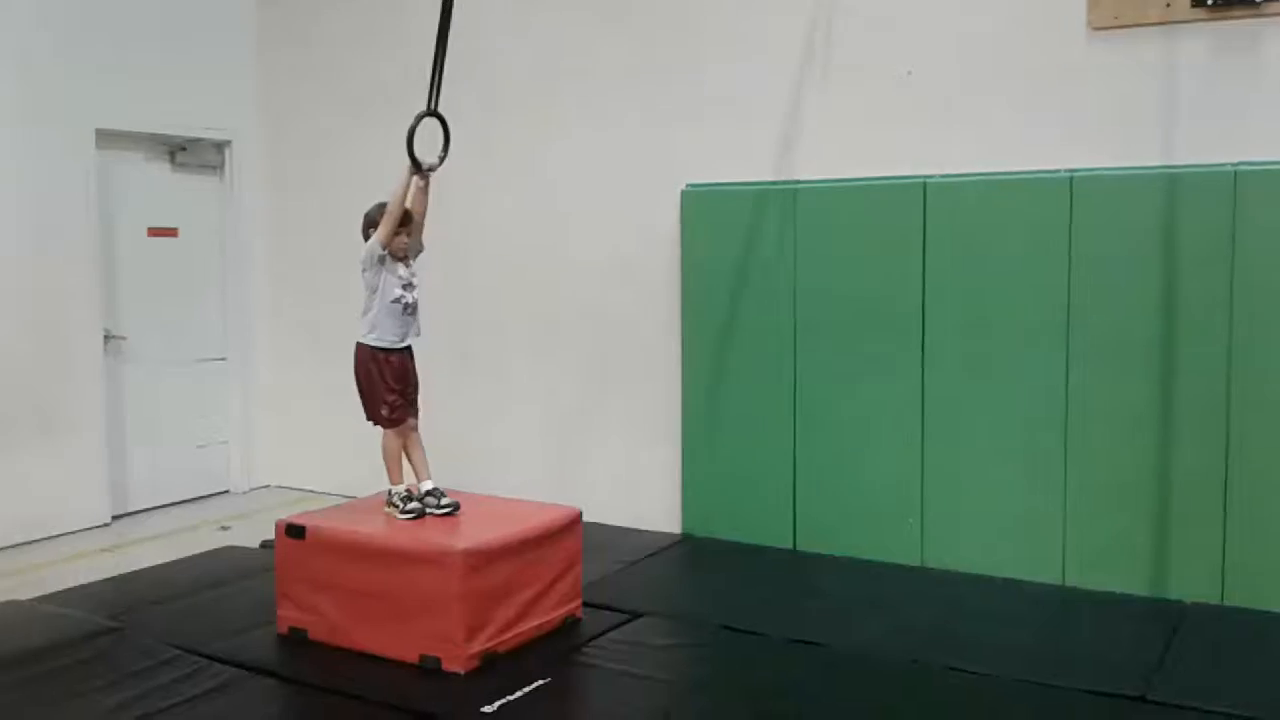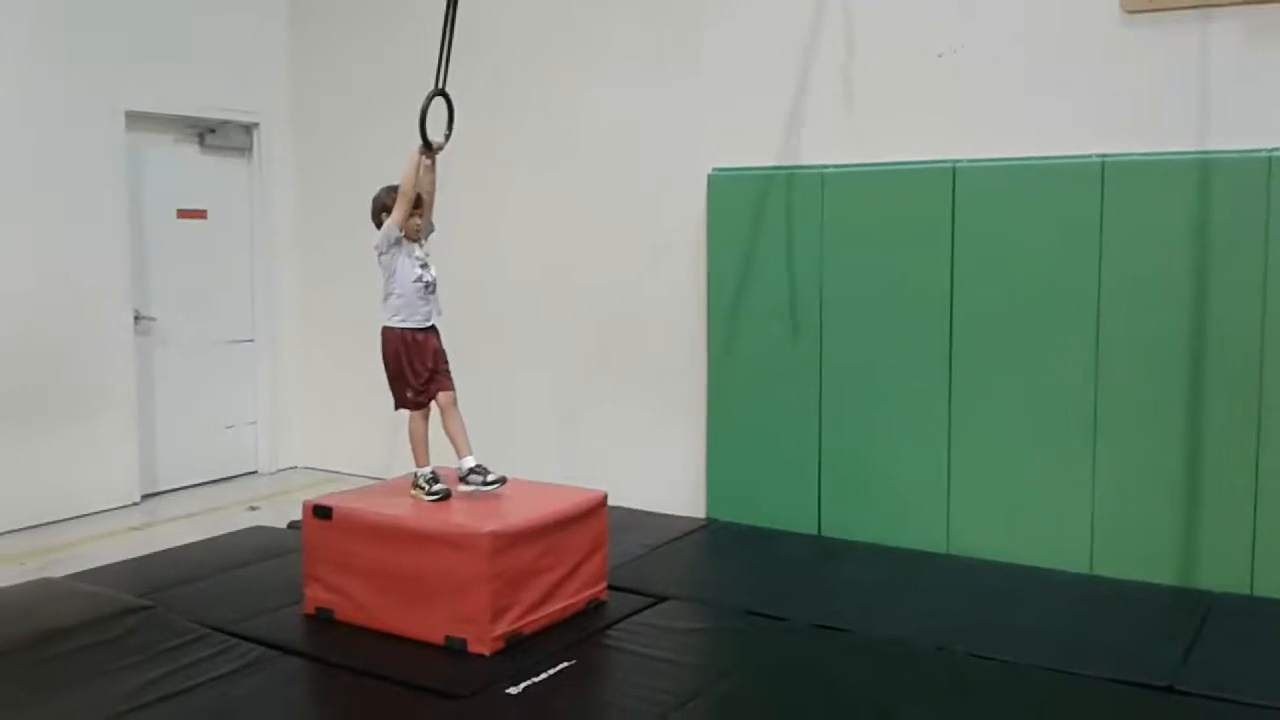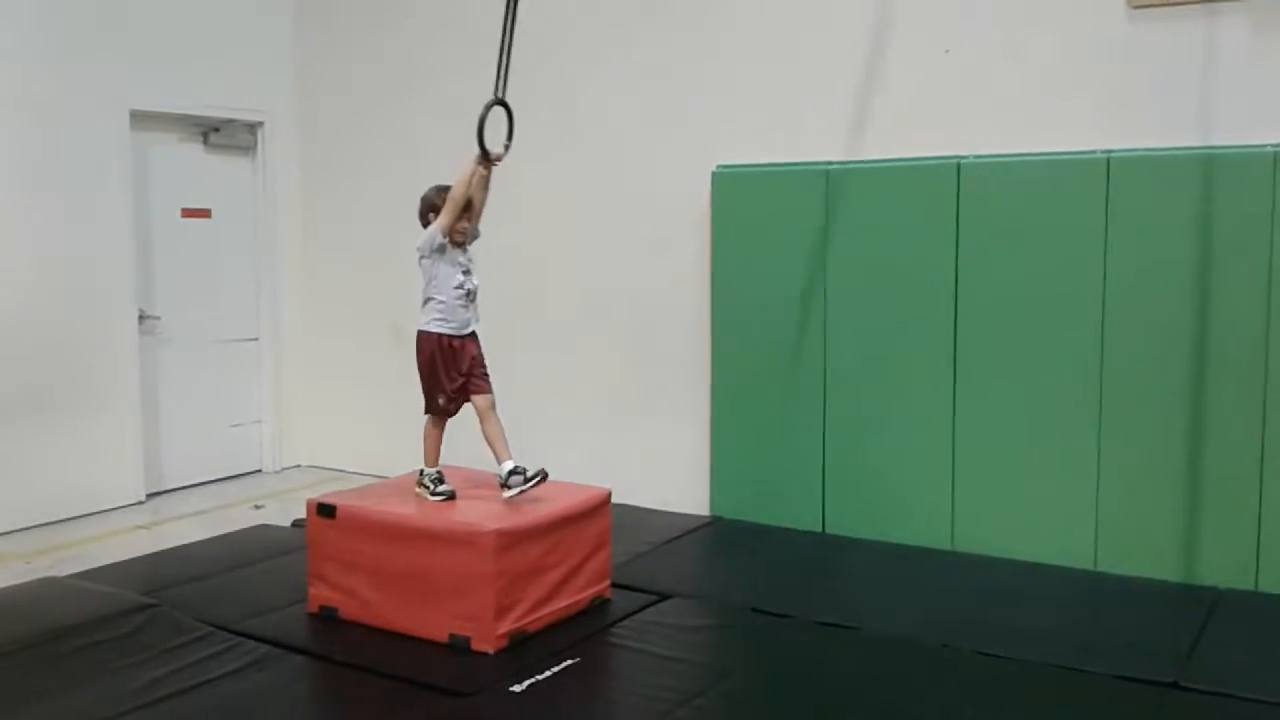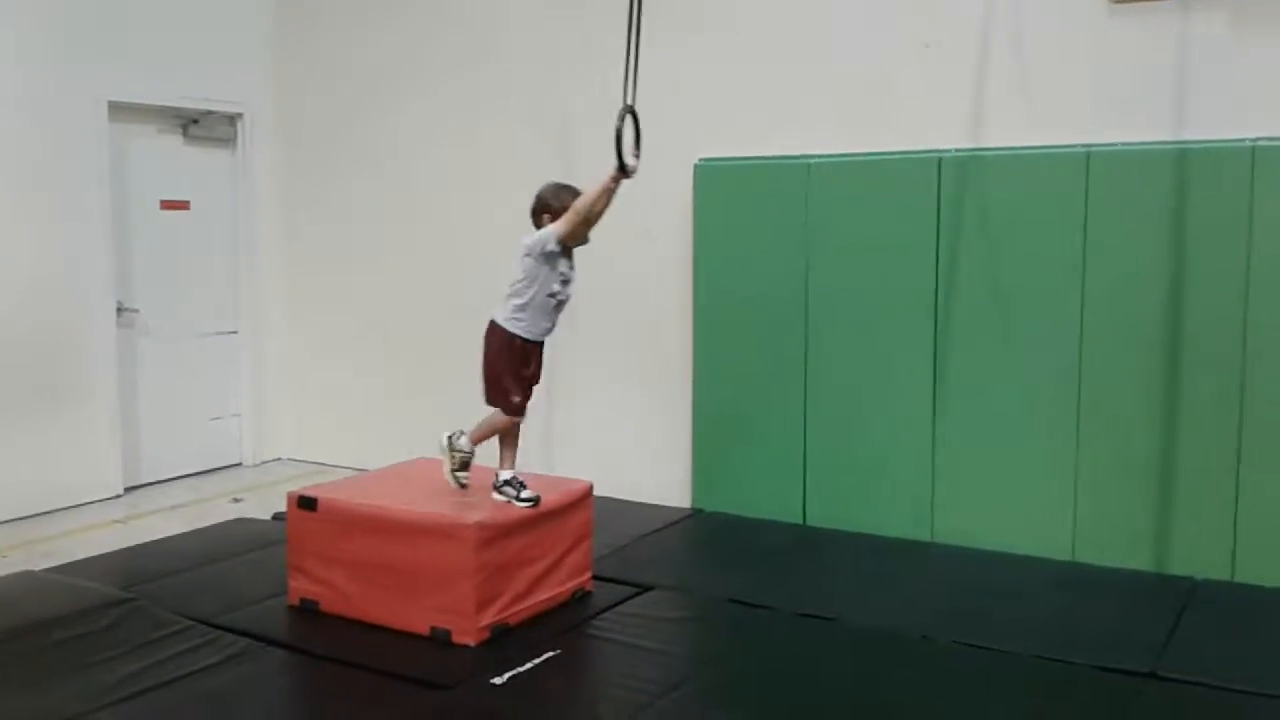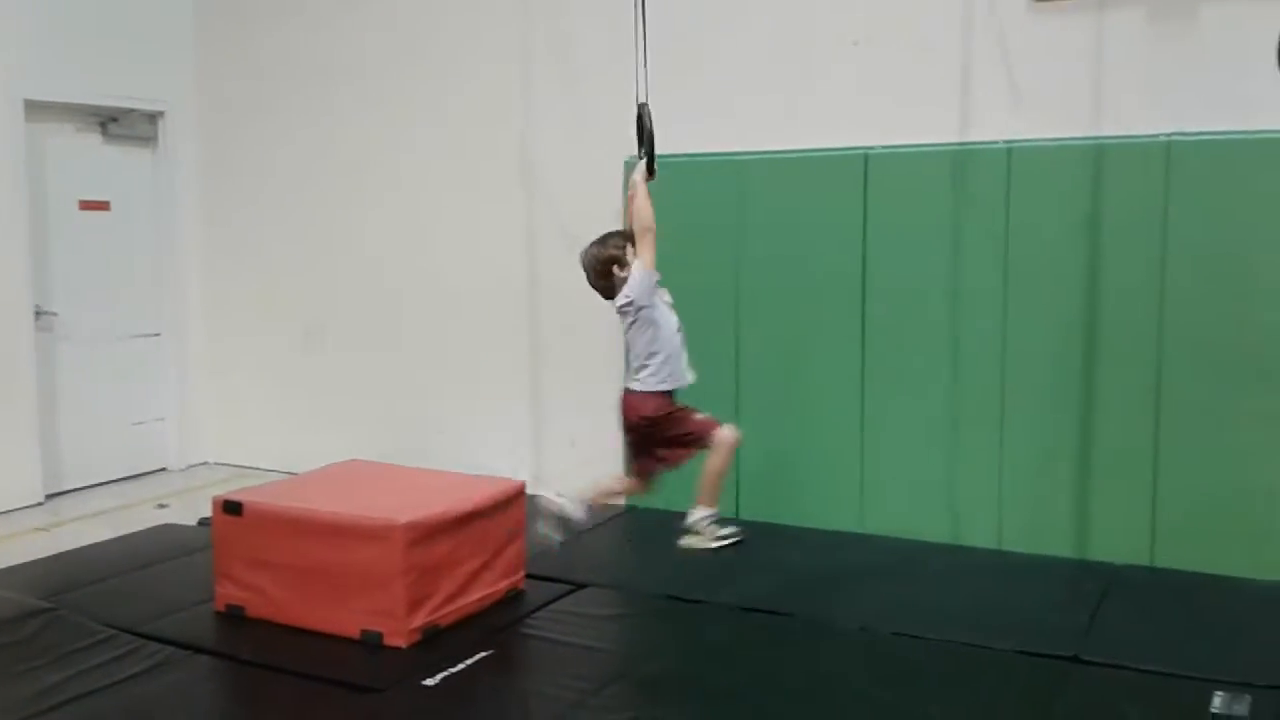
dt=0.5s
person 1, frame 1
left shoulder: (407, 260)
right shoulder: (373, 261)
left elbow: (418, 218)
right elbow: (391, 215)
left wrist: (423, 181)
right wrist: (407, 175)
left hip: (402, 352)
right hip: (375, 353)
left knee: (410, 425)
right knee: (394, 425)
left ankle: (427, 490)
right ankle: (397, 494)
person 1, frame 2
left shoulder: (419, 241)
right shoulder: (388, 244)
left elbow: (426, 197)
right elbow: (404, 196)
left wrist: (430, 160)
right wrist: (417, 154)
left hip: (428, 333)
right hip: (401, 335)
left knee: (448, 400)
right knee: (419, 406)
left ankle: (469, 468)
right ankle: (423, 476)
person 1, frame 3
left shoulder: (463, 245)
right shoulder: (431, 246)
left elbow: (476, 205)
right elbow: (455, 201)
left wrist: (486, 169)
right wrist: (475, 165)
left hip: (466, 339)
right hip: (436, 339)
left knee: (486, 404)
right knee: (440, 411)
left ankle: (509, 473)
right ankle: (429, 475)
person 1, frame 4
left shoulder: (565, 250)
right shoulder: (538, 245)
left elbow: (591, 216)
right elbow: (576, 213)
left wrist: (614, 183)
right wrist: (608, 181)
left hip: (533, 341)
right hip: (507, 336)
left knee: (516, 411)
right knee: (510, 413)
left ankle: (506, 478)
right ankle: (460, 443)
person 1, frame 5
left shoulder: (639, 295)
right shoulder: (638, 294)
left elbow: (637, 236)
right elbow: (646, 234)
left wrist: (638, 187)
right wrist: (638, 184)
left hip: (645, 400)
right hip: (650, 404)
left knee: (638, 480)
right knee: (725, 438)
left ankle: (570, 506)
right ankle: (701, 521)
